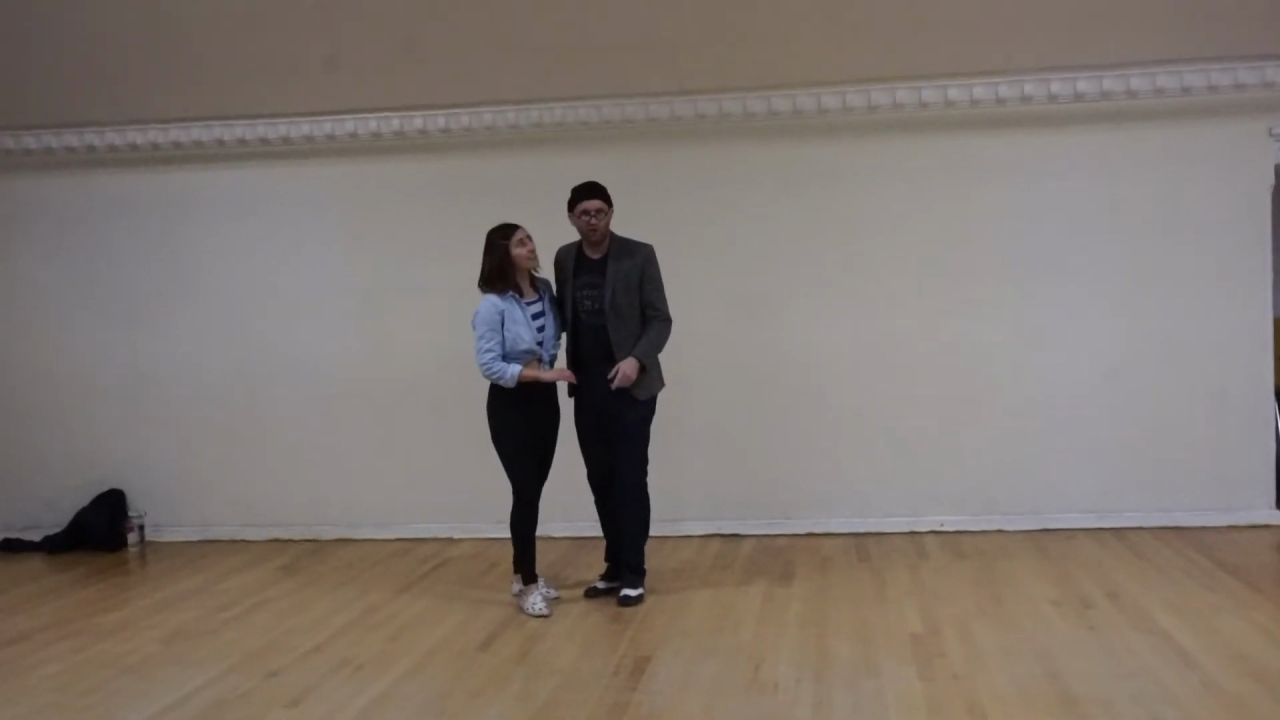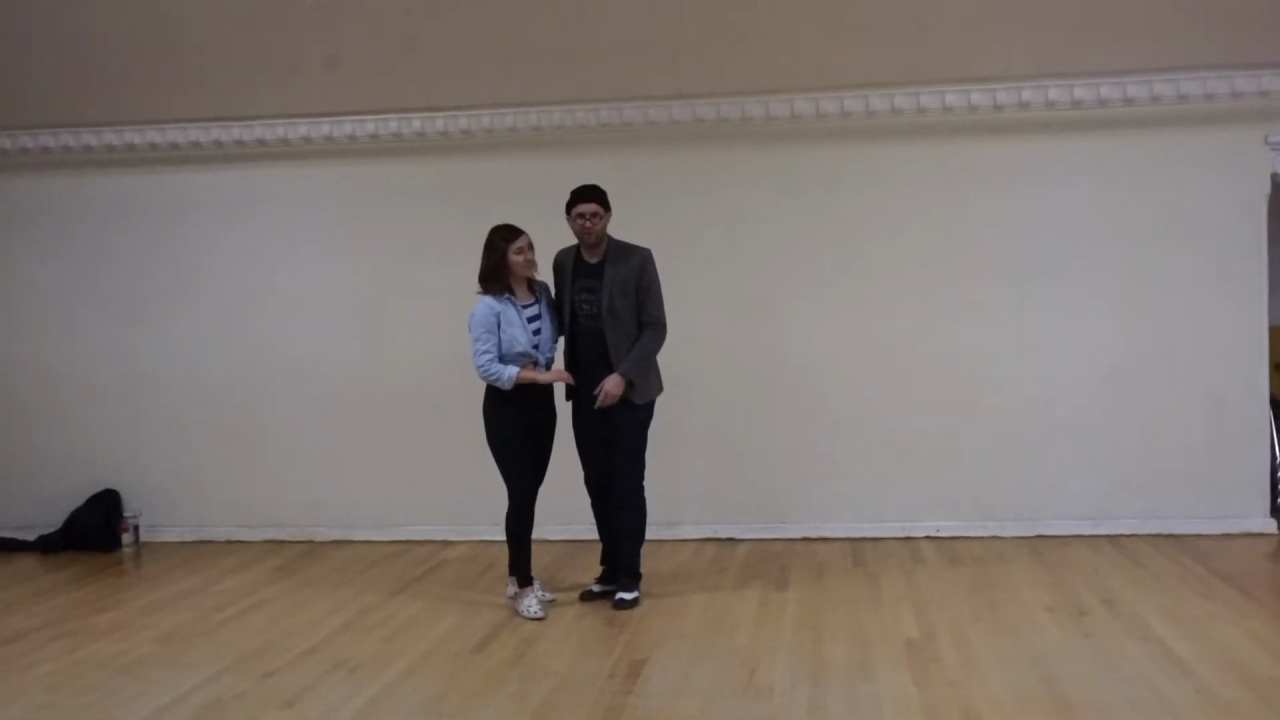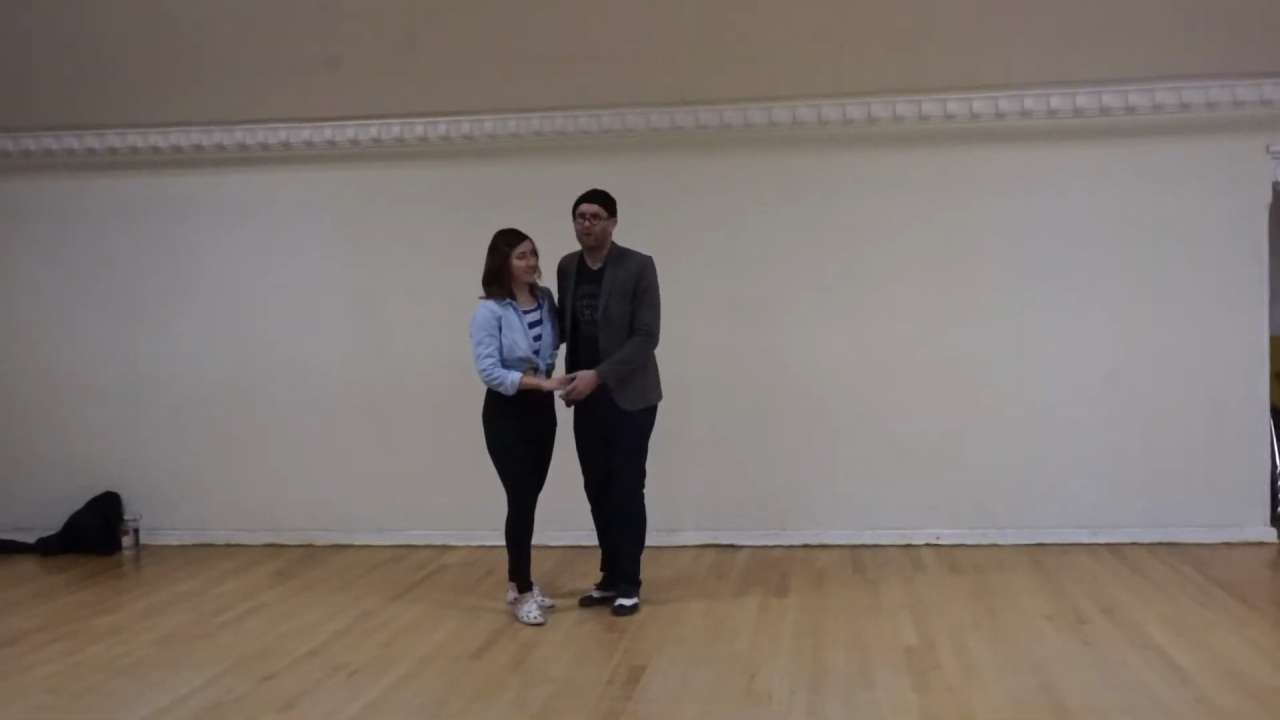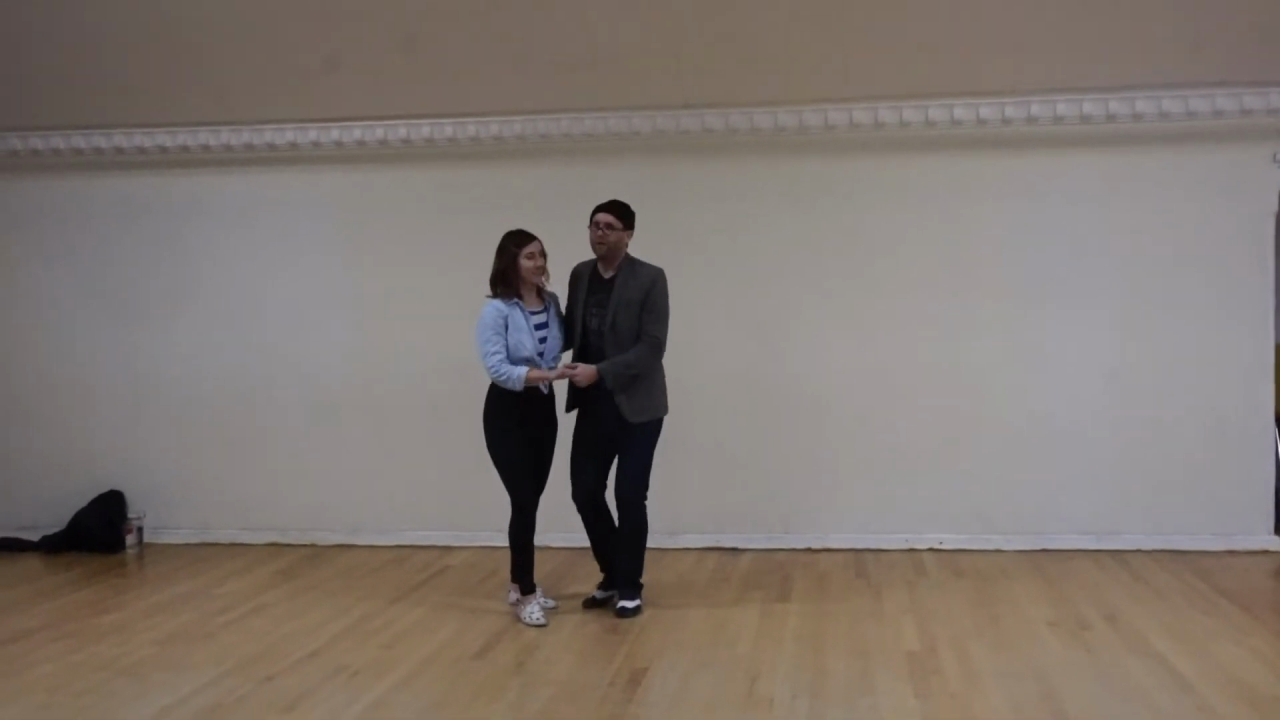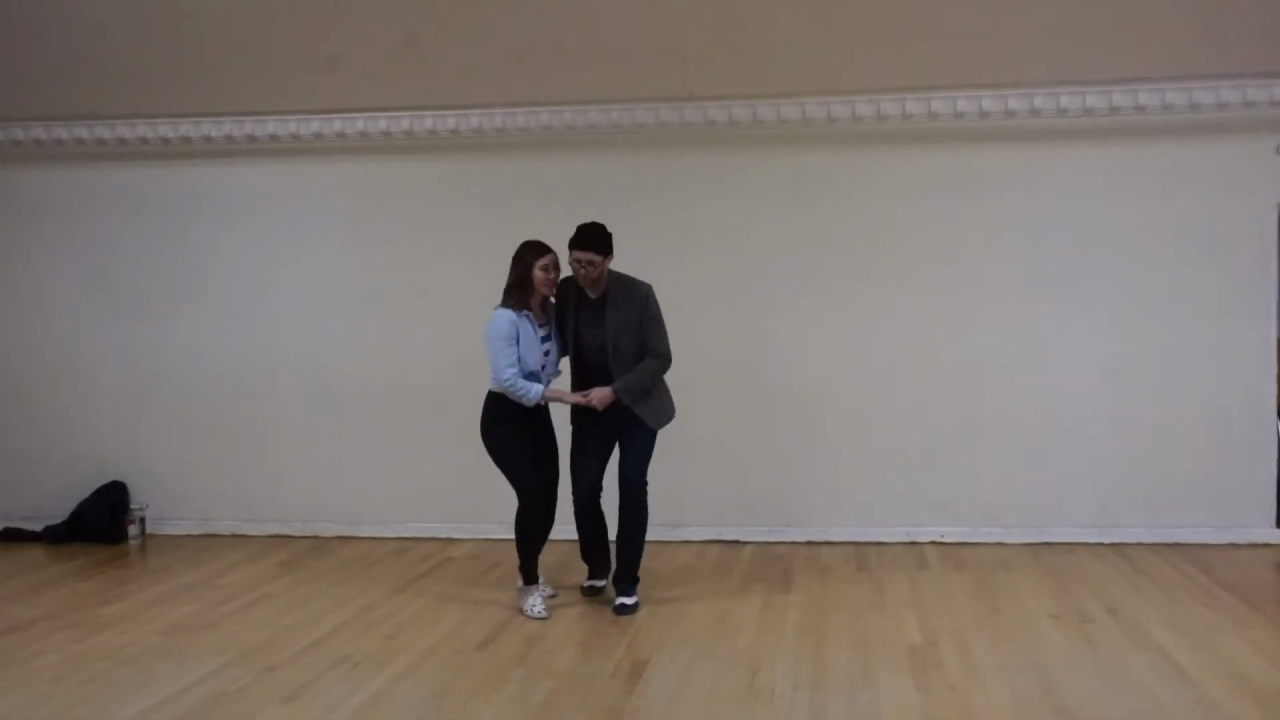
dt=0.5s
person 1, frame 1
left shoulder: (639, 255)
right shoulder: (565, 259)
left elbow: (660, 319)
right elbow: (565, 316)
left wrist: (638, 358)
left hip: (630, 386)
right hip: (587, 388)
left knee: (630, 480)
right knee: (601, 481)
left ankle: (633, 573)
right ankle: (615, 567)
person 1, frame 2
left shoulder: (637, 260)
right shoulder: (563, 262)
left elbow: (655, 328)
left wrist: (623, 376)
left hip: (629, 392)
right hip: (585, 392)
left knee: (627, 484)
right knee: (598, 485)
left ankle: (629, 577)
right ankle: (610, 571)
person 1, frame 3
left shoulder: (638, 267)
right shoulder: (567, 267)
left elbow: (646, 337)
left wrist: (599, 374)
left hip: (630, 398)
right hip: (587, 399)
left knee: (627, 491)
right knee: (598, 491)
left ankle: (628, 583)
right ankle: (610, 577)
person 1, frame 4
left shoulder: (650, 278)
right shoulder: (580, 274)
left elbow: (653, 347)
left wrist: (599, 371)
left hip: (638, 407)
right hip: (592, 406)
left knee: (630, 498)
right knee: (585, 494)
left ankle: (628, 587)
right ankle: (610, 578)
person 1, frame 5
left shoulder: (638, 294)
right shoulder: (565, 291)
left elbow: (660, 359)
left wrist: (614, 391)
left hip: (638, 408)
right hip: (590, 409)
left knee: (632, 487)
right knee: (583, 488)
left ankle: (626, 583)
right ankle: (597, 567)
person 2, frame 1
left shoulder: (545, 290)
right shoulder: (492, 305)
right elbow: (489, 365)
left wrist: (548, 367)
right wrist: (540, 374)
left hip: (544, 400)
right hip: (510, 405)
left knee: (535, 489)
right knee: (526, 491)
left ankle: (523, 574)
right ankle: (527, 584)
person 2, frame 2
left shoulder: (543, 294)
right shoulder: (488, 308)
right elbow: (486, 367)
left wrist: (547, 371)
right wrist: (537, 375)
left hip: (541, 403)
right hip: (506, 407)
left knee: (531, 492)
right knee: (521, 494)
left ankle: (519, 577)
right ankle: (522, 586)
person 2, frame 3
left shoulder: (545, 299)
right shoulder: (489, 313)
right elbow: (489, 371)
right wrist: (540, 382)
left hip: (541, 409)
right hip: (506, 413)
left knee: (530, 498)
right knee: (521, 499)
left ankle: (518, 583)
right ankle: (522, 593)
person 2, frame 4
left shoulder: (552, 302)
right shoulder: (496, 311)
right elbow: (497, 369)
right wrist: (545, 373)
left hip: (543, 406)
right hip: (507, 410)
left knee: (532, 500)
right knee: (523, 500)
left ankle: (520, 585)
right ankle: (526, 595)
person 2, frame 5
left shoulder: (551, 314)
right shoulder: (505, 320)
right elbow: (509, 381)
right wrist: (561, 396)
left hip: (537, 416)
right hip: (504, 418)
left knee: (547, 499)
right knee: (532, 494)
left ankle: (530, 574)
right ankle: (530, 587)
